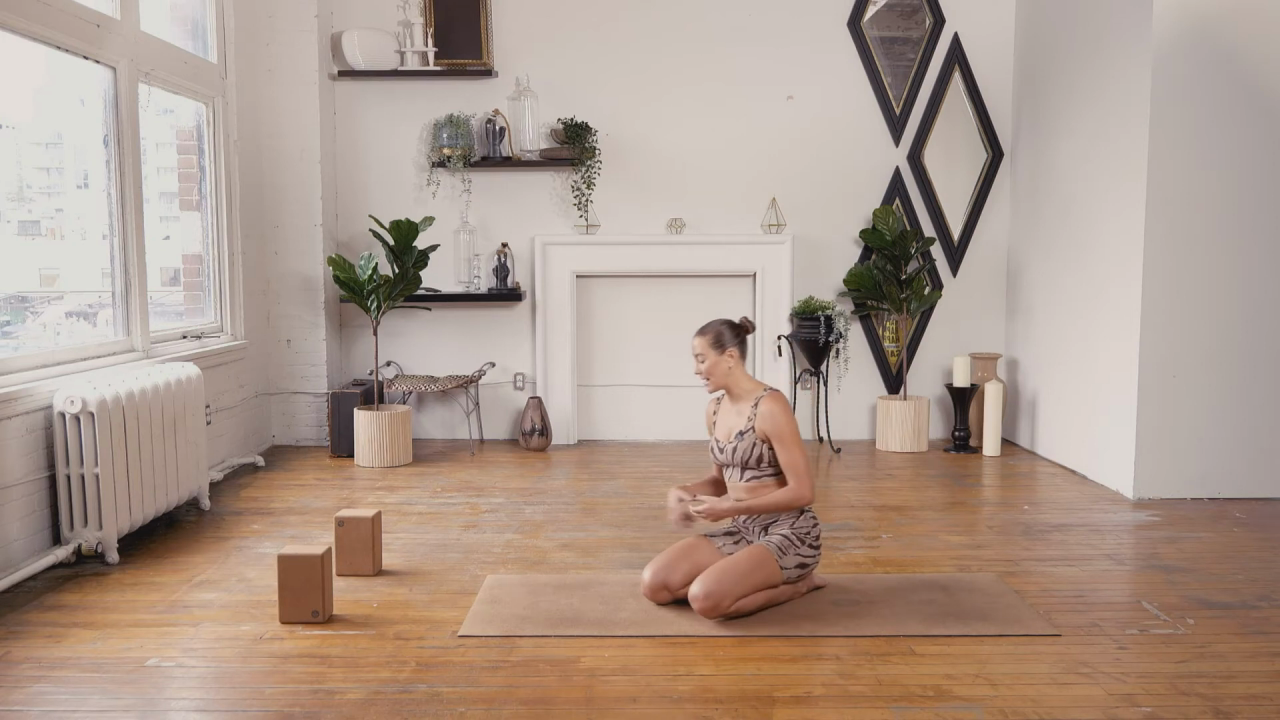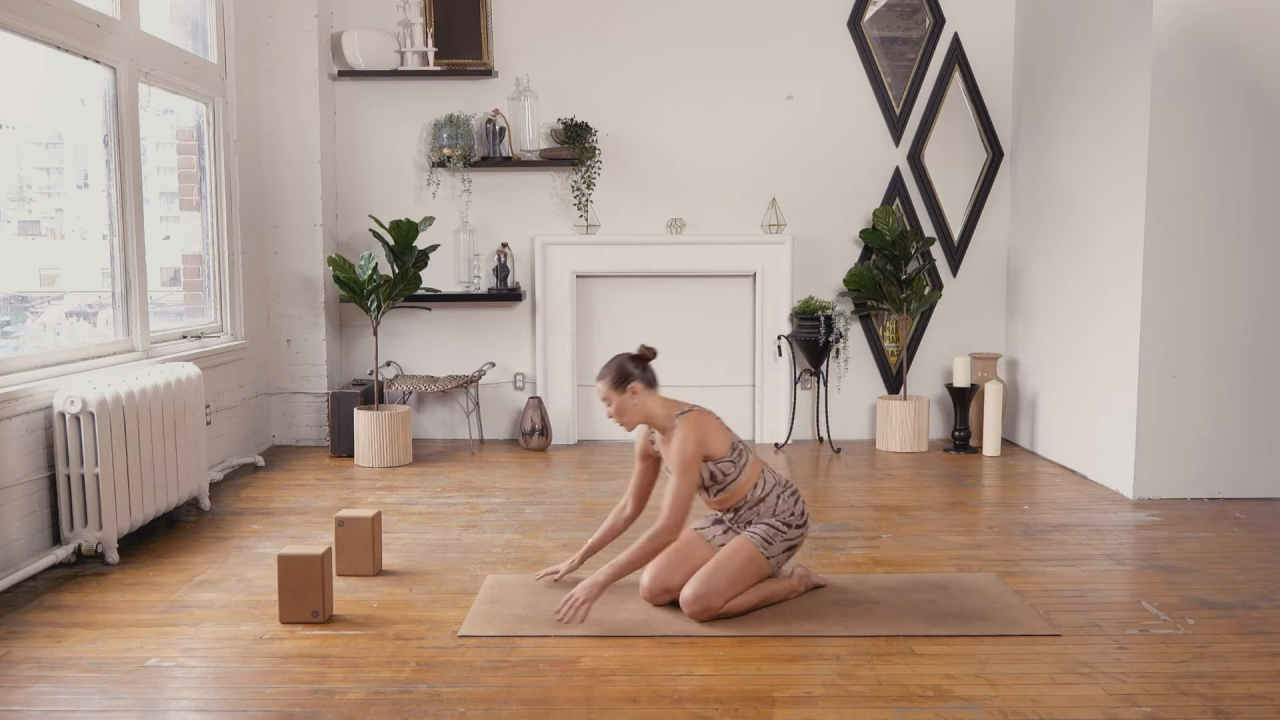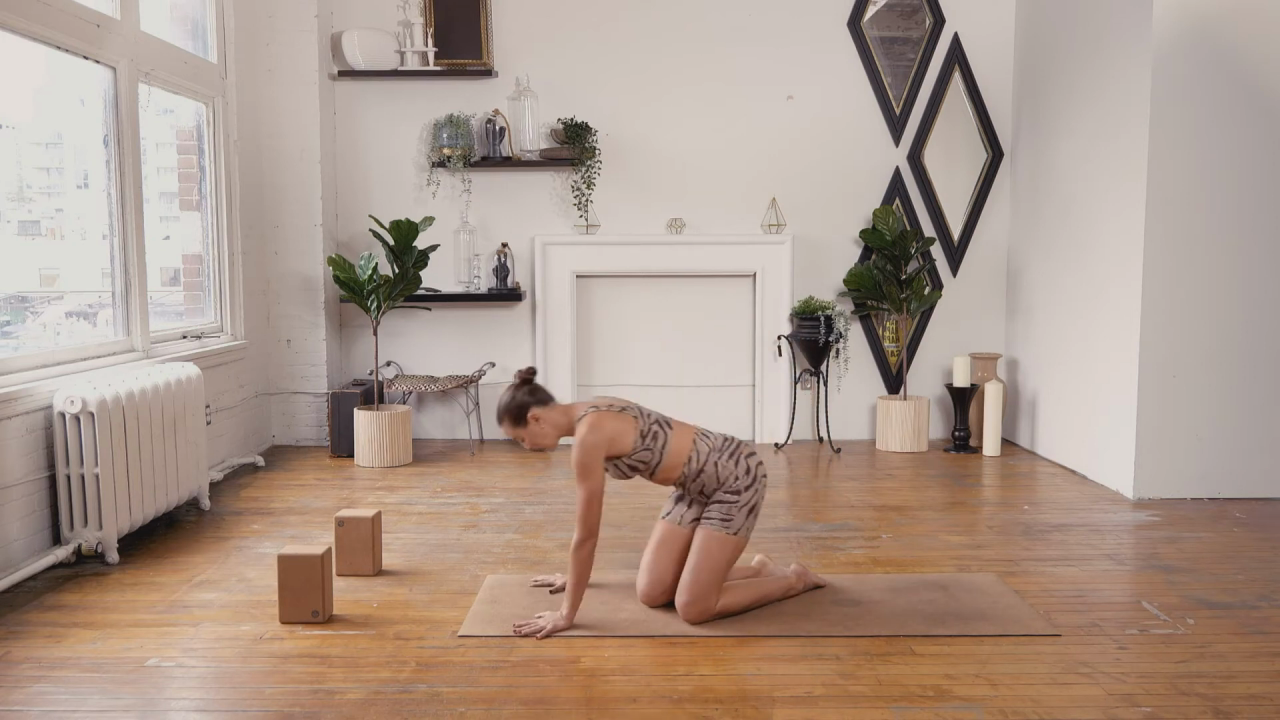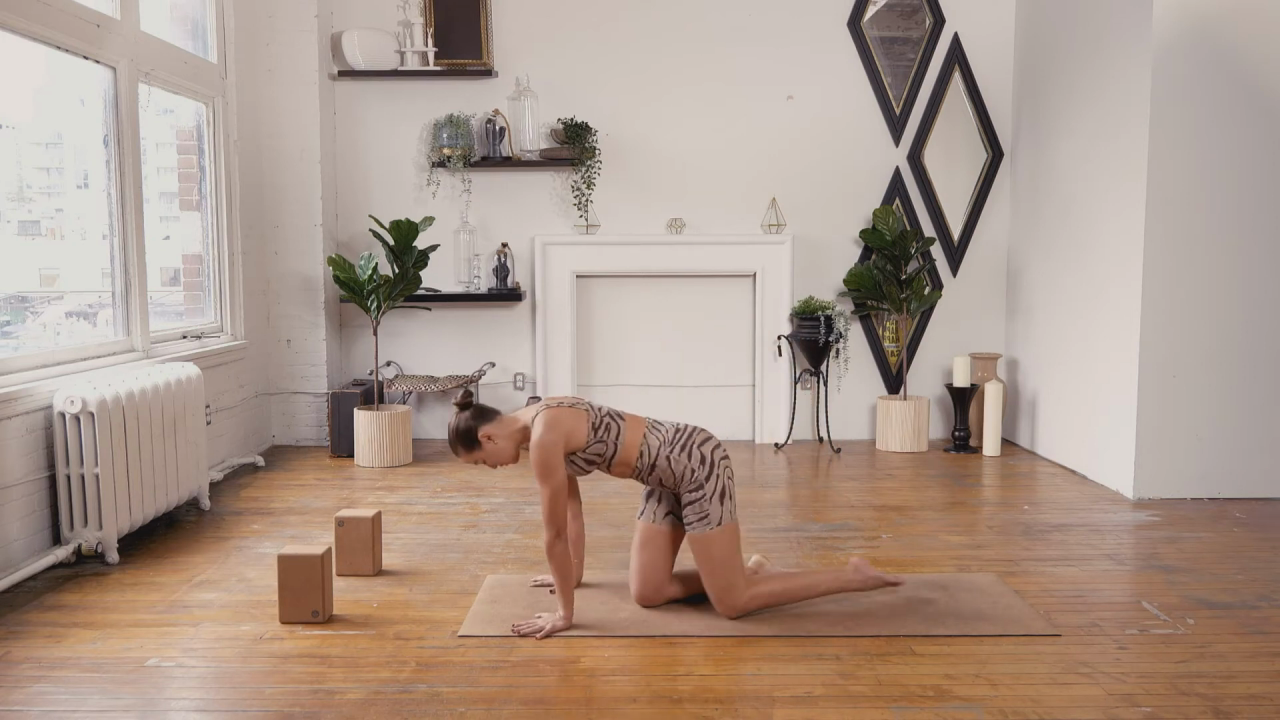
dt=0.4s
person 1, frame 1
left shoulder: (771, 407)
right shoulder: (715, 409)
left elbow: (802, 493)
left wrist: (728, 508)
right wrist: (685, 491)
left hip: (788, 533)
right hip: (743, 531)
left knee: (704, 598)
right knee: (654, 584)
left ankle: (795, 583)
right ankle: (752, 574)
person 1, frame 2
left shoulder: (688, 431)
right shoulder: (648, 435)
left elbow: (669, 529)
right elbow: (629, 508)
left wrist: (597, 581)
right wrist: (579, 558)
left hip: (776, 519)
right hip: (730, 519)
left knee: (696, 603)
right knee: (653, 589)
left ankle: (794, 582)
right ankle: (751, 571)
person 1, frame 3
left shoulder: (588, 435)
right shoulder: (587, 419)
left elbow: (586, 534)
right elbow: (587, 520)
left wrist: (566, 613)
right wrist: (572, 577)
left hip: (734, 479)
right hip: (697, 485)
left knee: (692, 608)
right knee: (650, 594)
left ankle: (794, 580)
right ankle: (754, 569)
person 1, frame 4
left shoulder: (543, 436)
right shoulder: (543, 423)
left elbow: (556, 534)
right elbow: (572, 509)
left wrist: (565, 612)
right wrist: (571, 576)
left hip: (697, 466)
right hip: (671, 474)
left knee: (732, 603)
right knee: (646, 594)
left ankle: (853, 576)
right ankle: (749, 570)
